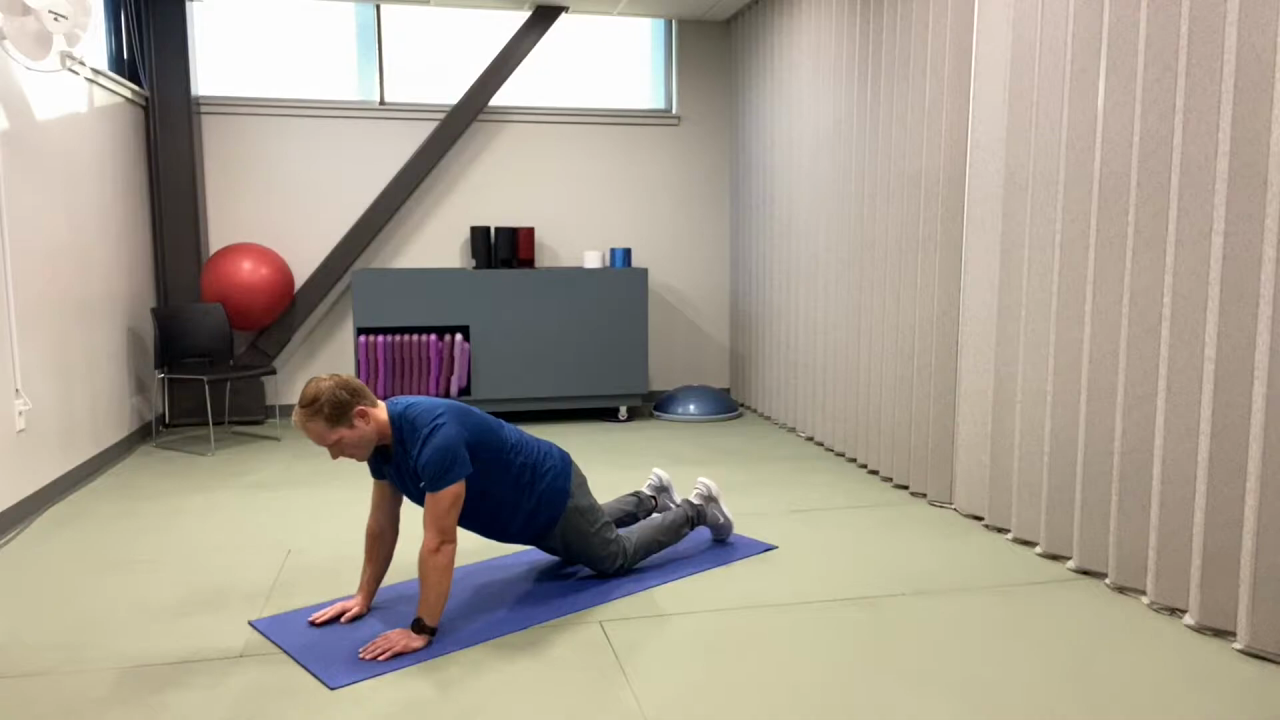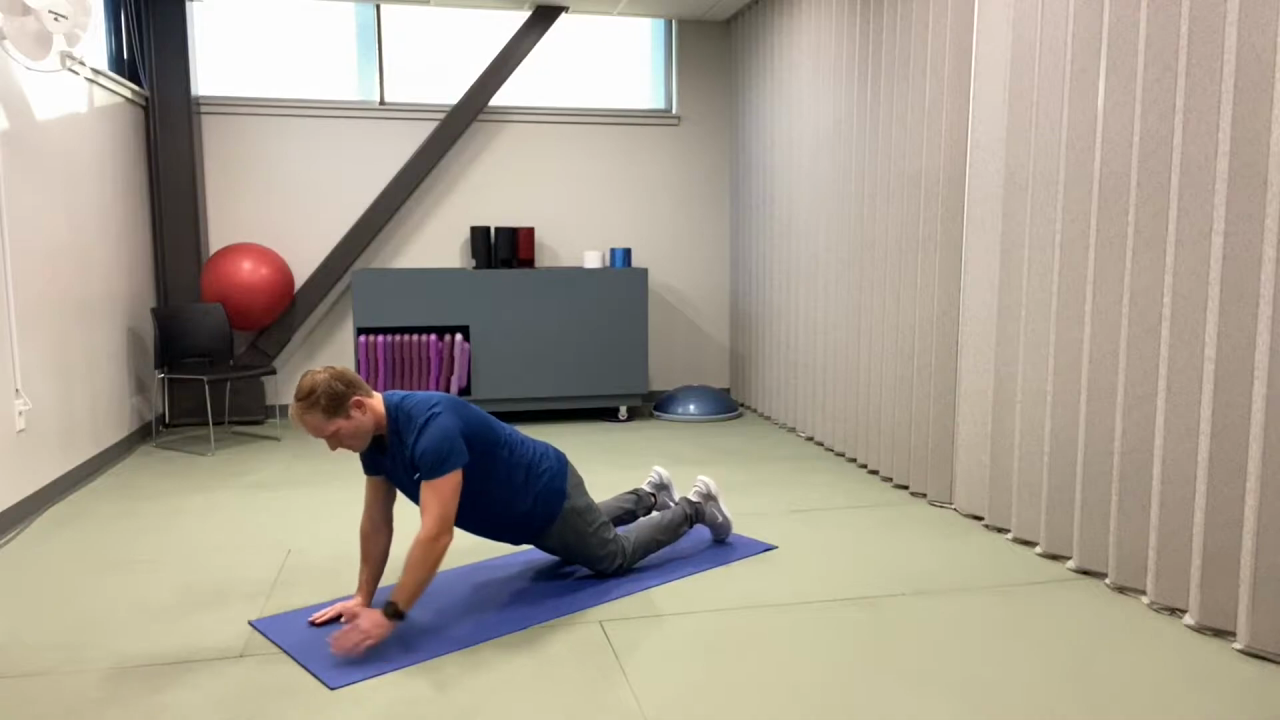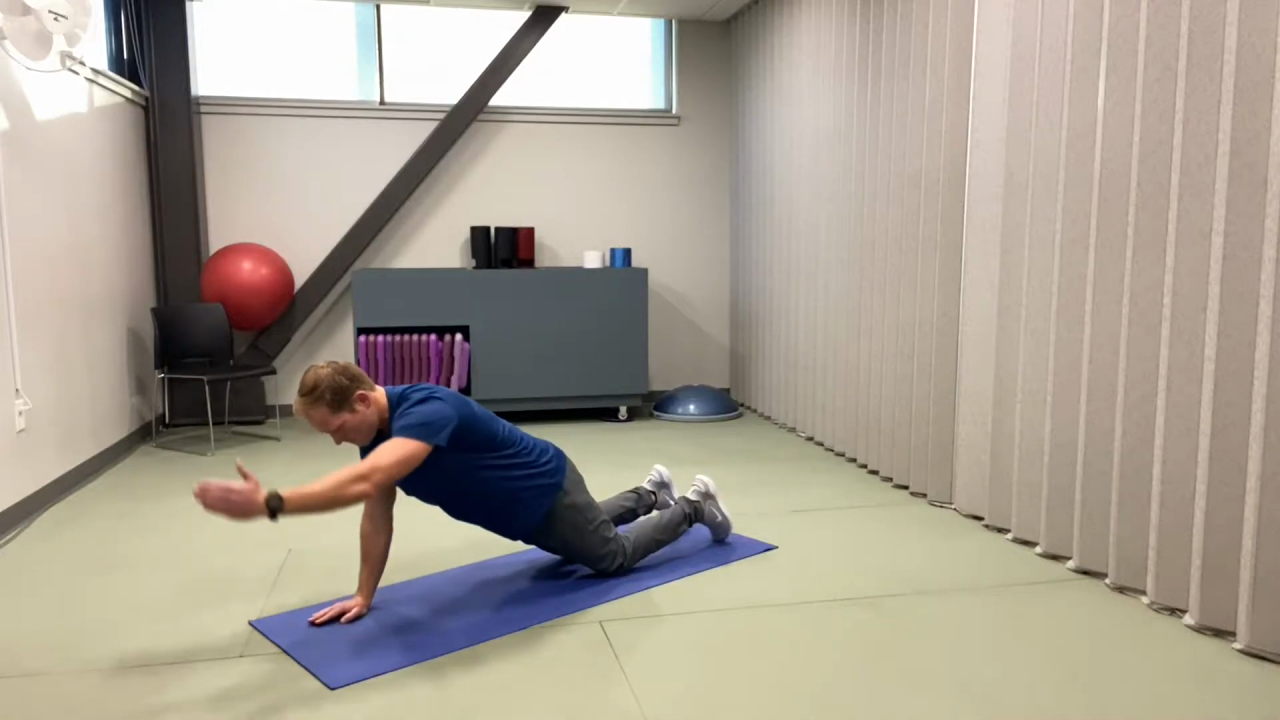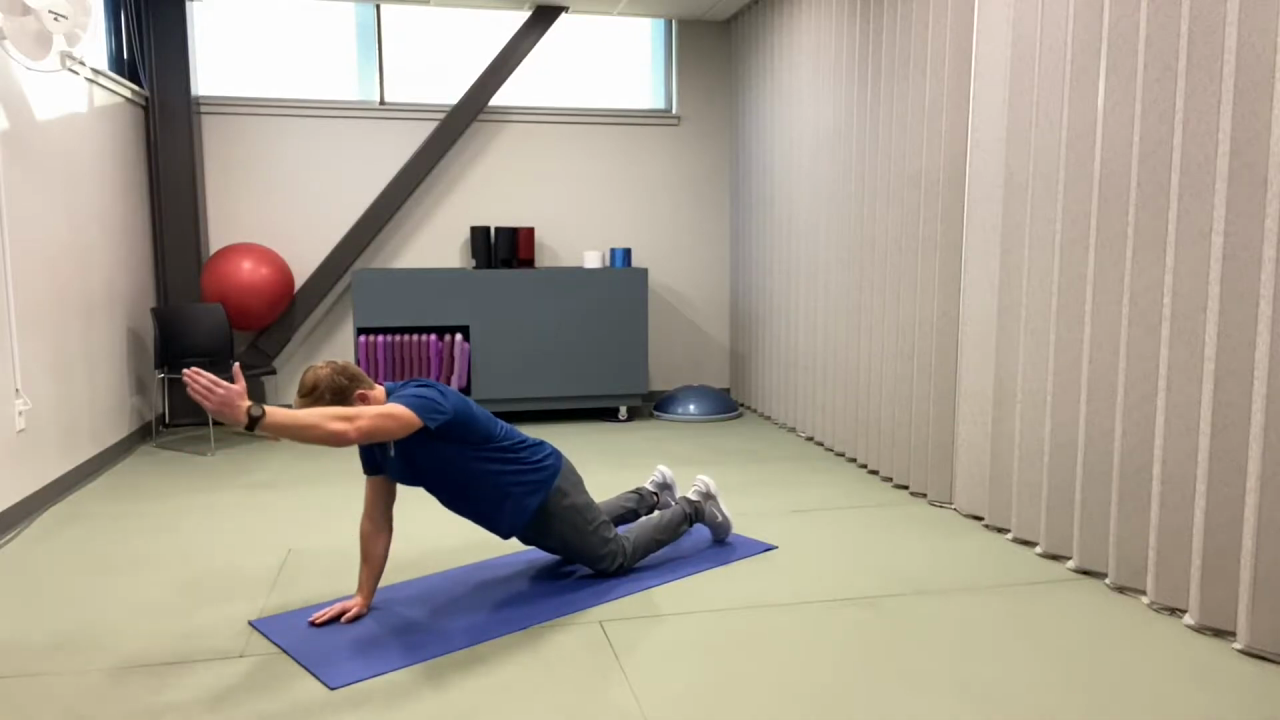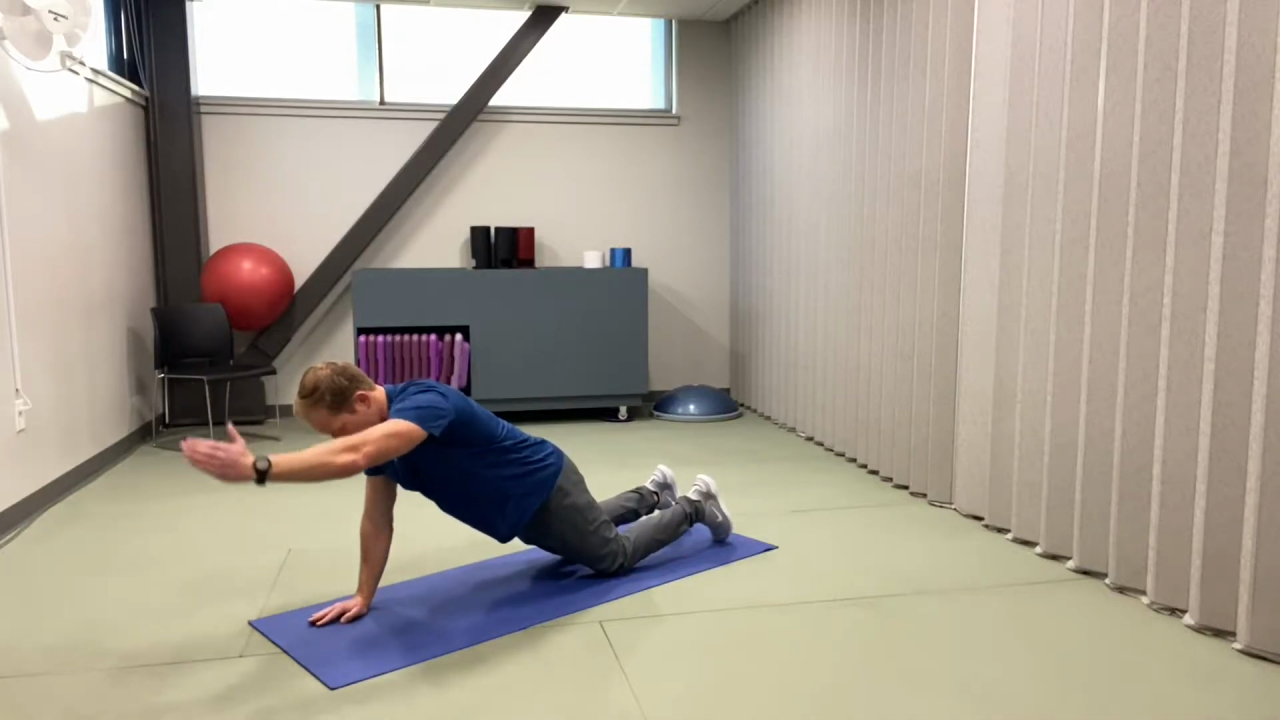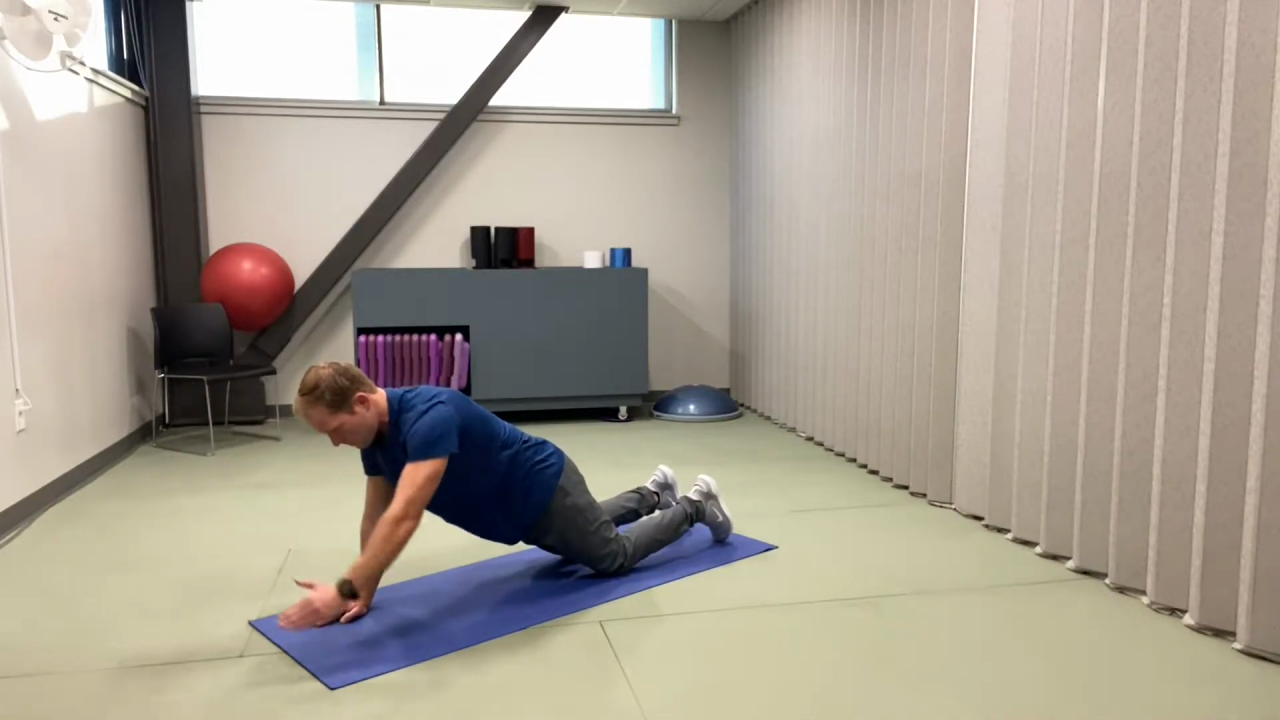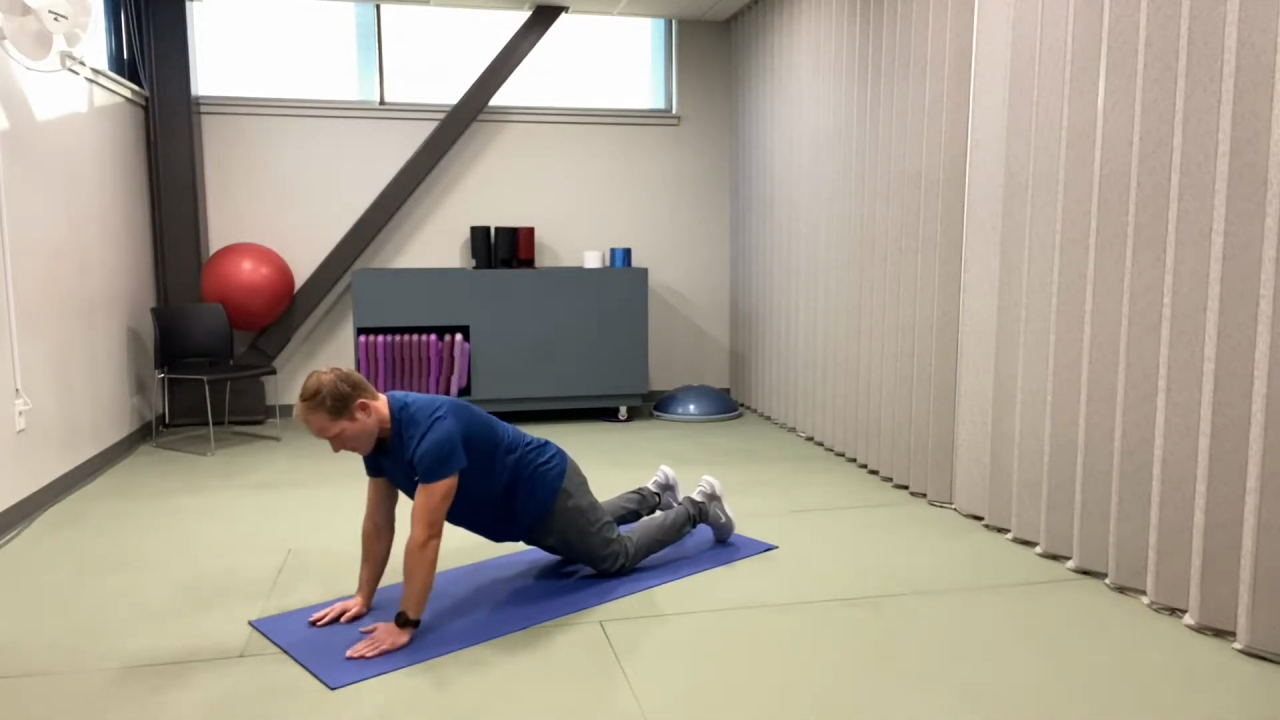
dt=0.3s
person 1, frame 1
left shoulder: (434, 435)
right shoulder: (381, 433)
left elbow: (439, 543)
right elbow: (382, 524)
left wrist: (422, 629)
right wrist: (364, 595)
left hip: (551, 492)
right hip: (522, 506)
left knee: (614, 557)
right knee: (572, 552)
left ankle: (697, 508)
right ankle: (649, 499)
person 1, frame 2
left shoulder: (429, 427)
right shoulder: (375, 431)
left elbow: (435, 536)
right elbow: (375, 519)
left wrist: (389, 614)
right wrist: (367, 599)
left hip: (546, 494)
right hip: (515, 506)
left knee: (613, 558)
right knee: (583, 540)
left ankle: (696, 505)
right ankle: (648, 495)
person 1, frame 3
left shoulder: (424, 410)
right shoulder: (374, 428)
left elbow: (365, 483)
right elbow: (380, 520)
left wrist: (268, 504)
right wrist: (364, 596)
left hip: (546, 488)
right hip: (520, 505)
left knee: (611, 556)
right knee: (580, 540)
left ankle: (693, 506)
right ankle: (649, 495)
person 1, frame 4
left shoulder: (423, 399)
right shoulder: (379, 432)
left elbow: (345, 428)
right elbow: (376, 520)
left wrist: (251, 414)
right wrist: (364, 595)
left hip: (543, 489)
right hip: (520, 505)
left knee: (612, 556)
right knee: (576, 548)
left ankle: (692, 506)
right ankle: (650, 495)
person 1, frame 5
left shoulder: (425, 403)
right shoulder: (379, 429)
left elbow: (352, 457)
right elbow: (377, 522)
left wrist: (257, 467)
right wrist: (364, 596)
left hip: (545, 488)
right hip: (517, 505)
left knee: (612, 556)
right knee: (575, 545)
left ankle: (693, 507)
right ankle: (651, 495)
person 1, frame 6
left shoulder: (429, 416)
right shoulder: (373, 429)
left elbow: (403, 517)
right elbow: (376, 516)
left wrist: (344, 590)
right wrist: (356, 591)
left hip: (544, 487)
right hip: (519, 507)
left knee: (616, 557)
right knee: (575, 549)
left ankle: (695, 506)
right ankle: (656, 493)
person 1, frame 7
left shoulder: (432, 429)
right shoulder: (378, 432)
left elbow: (425, 536)
right elbow: (378, 523)
left wrist: (405, 625)
right wrist: (363, 596)
left hip: (545, 489)
right hip: (517, 507)
left knee: (615, 557)
right knee: (579, 542)
left ankle: (699, 507)
right ankle: (653, 495)
